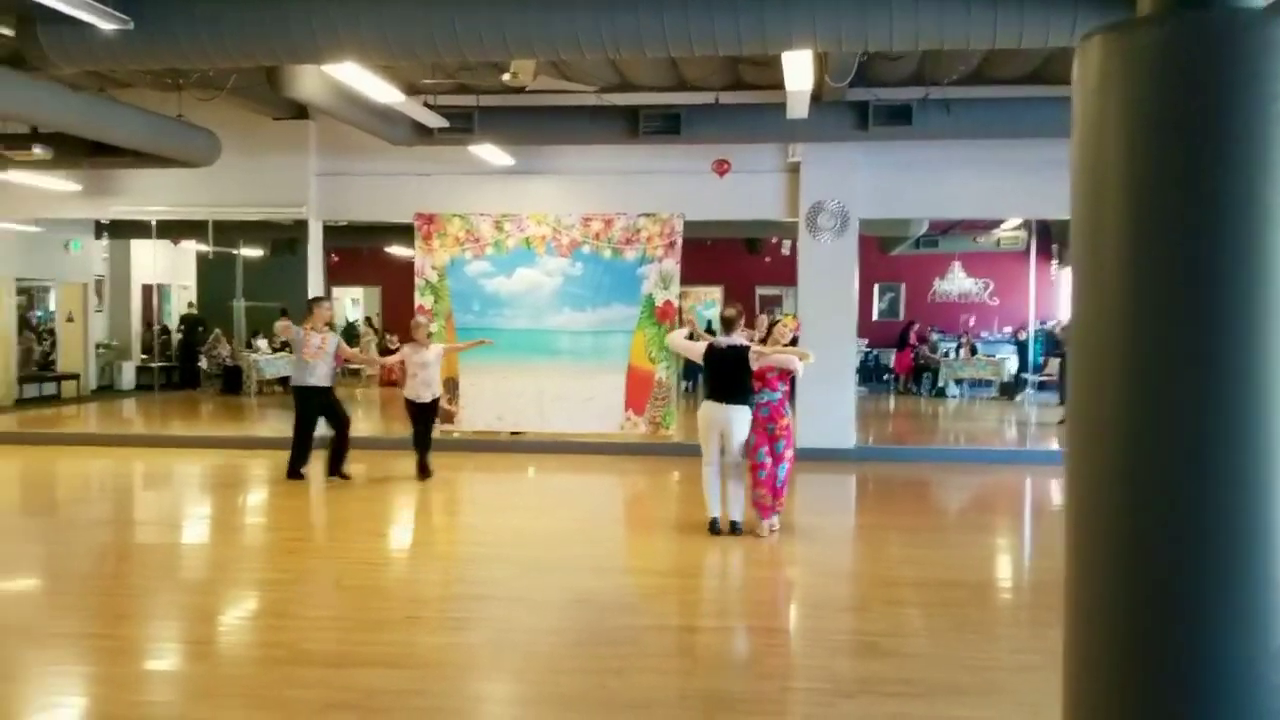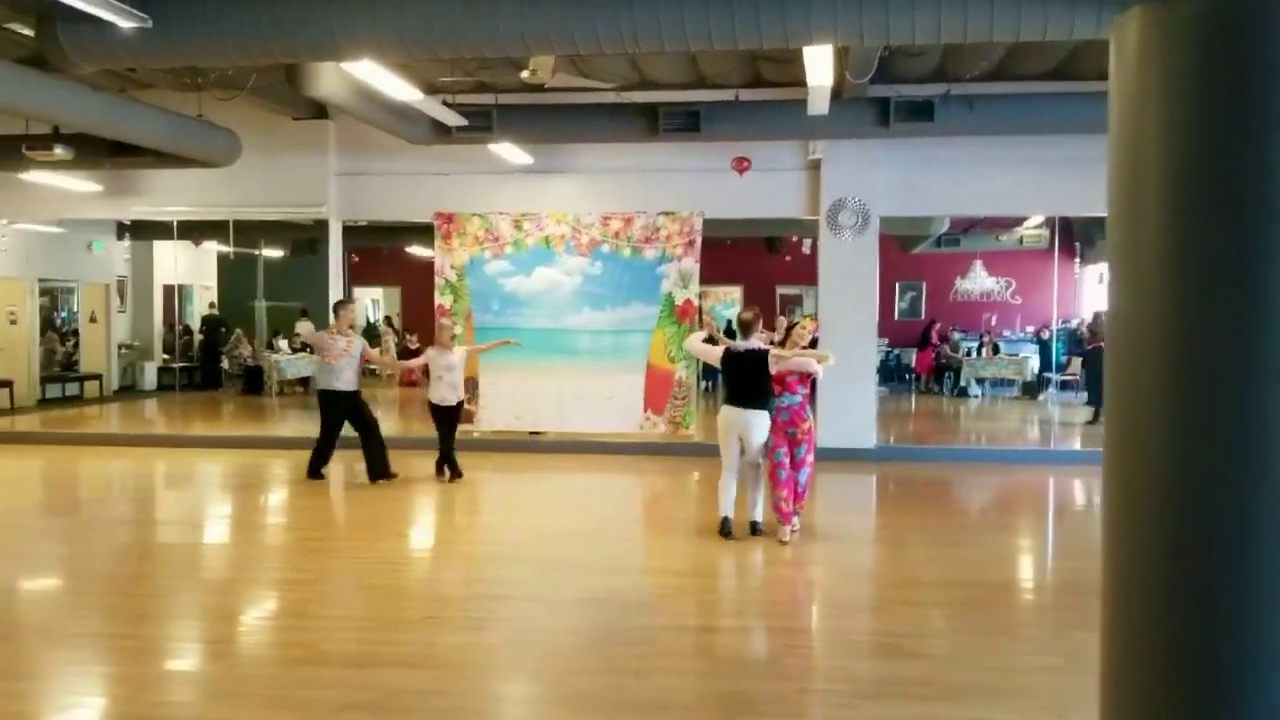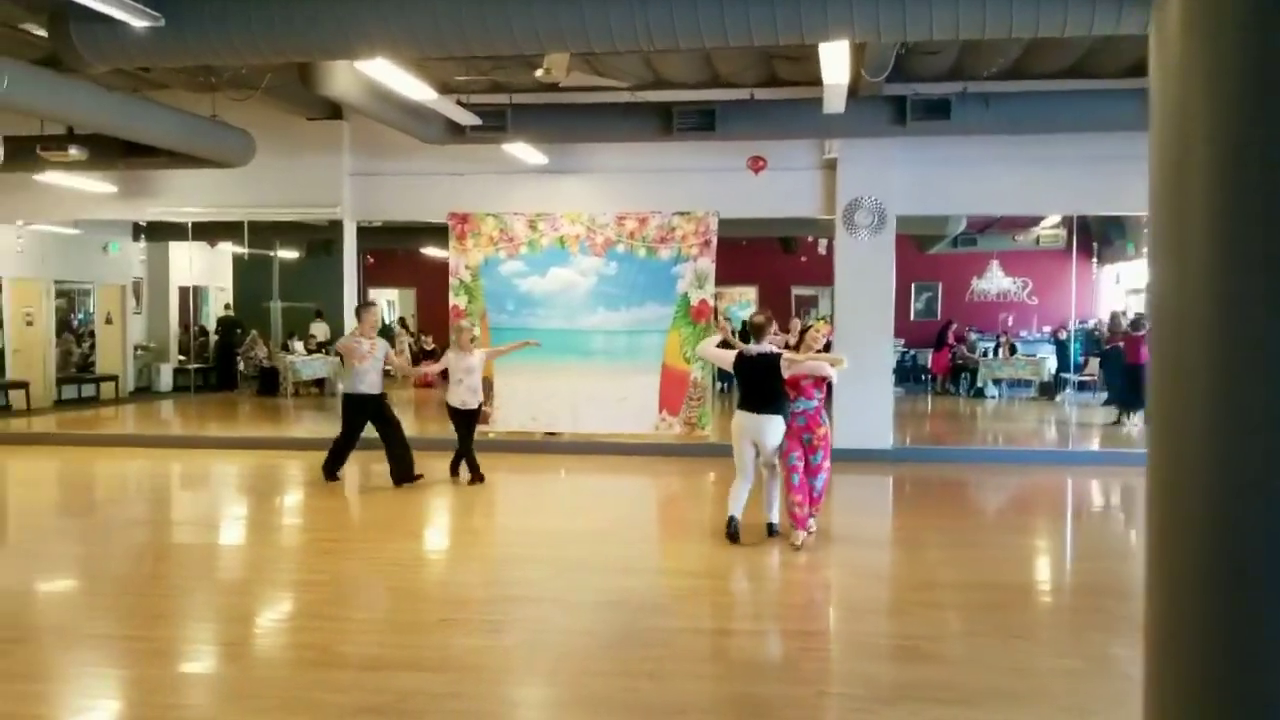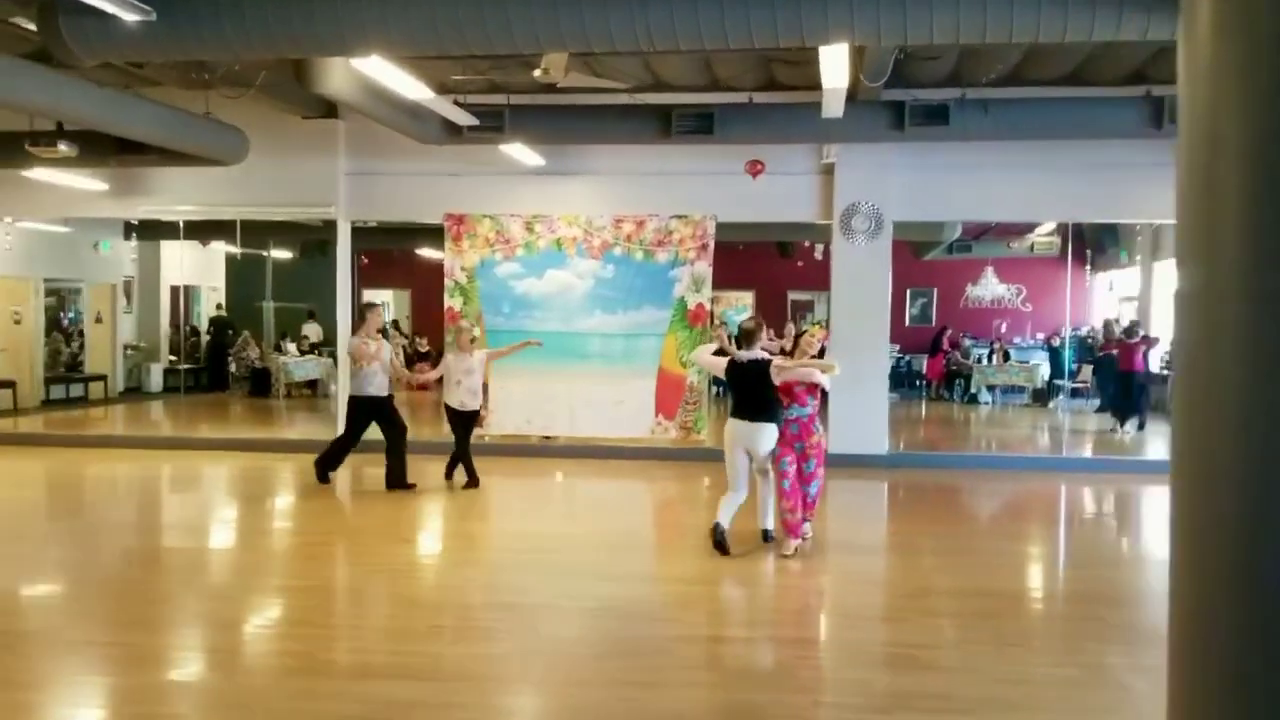
dt=0.1s
person 1, frame 1
left shoulder: (707, 349)
right shoulder: (749, 353)
left elbow: (671, 340)
right elbow: (793, 362)
left wrist: (688, 328)
right wrist: (795, 364)
left hip: (710, 410)
right hip: (738, 413)
left knee: (710, 464)
right knee: (734, 467)
left ankle: (714, 515)
right ankle: (735, 519)
person 1, frame 2
left shoulder: (725, 353)
right shoulder: (769, 356)
left elbow: (689, 344)
left wrist: (706, 331)
left hip: (729, 414)
right hip: (757, 418)
left knee: (729, 470)
right knee: (754, 467)
left ankle: (726, 515)
right ankle: (755, 520)
person 1, frame 3
left shoulder: (737, 357)
right shoulder: (782, 359)
left elbow: (701, 349)
left wrist: (720, 335)
left hip: (743, 420)
right hip: (772, 423)
left knee: (743, 477)
right knee: (771, 469)
left ankle: (734, 515)
right ankle: (772, 522)
person 1, frame 4
left shoulder: (729, 364)
right shoulder: (773, 366)
left elbow: (696, 356)
right elbow: (815, 375)
left wrist: (717, 343)
left hip: (736, 428)
right hip: (765, 430)
left knee: (736, 488)
right knee: (765, 475)
left ankle: (720, 523)
right ankle: (767, 528)
person 2, frame 1
right shoulder: (752, 351)
left elbow: (804, 357)
left wrist: (772, 352)
left hip: (779, 417)
right hip: (755, 417)
left knee: (780, 467)
right knee: (761, 464)
left ankle: (773, 512)
right ankle: (764, 516)
person 2, frame 2
left shoulder: (808, 361)
left elbow: (820, 363)
left hip: (800, 420)
right hip: (776, 421)
left knee: (801, 471)
right knee: (780, 466)
left ankle: (794, 514)
right ankle: (784, 523)
person 2, frame 3
left shoulder: (822, 365)
right shoulder: (785, 358)
left elbow: (833, 368)
left wrist: (803, 359)
left hip: (816, 425)
right hip: (790, 425)
left knee: (816, 476)
right knee: (794, 472)
left ankle: (811, 515)
right ankle: (799, 527)
person 2, frame 4
left shoulder: (817, 371)
left elbow: (826, 372)
left hip: (809, 432)
right hip: (784, 432)
left knee: (810, 483)
right knee: (785, 477)
left ankle: (806, 519)
right ankle: (792, 535)
person 3, frame 1
left shoulder: (332, 336)
right shoulder: (299, 332)
left elbow: (351, 355)
right elbow: (280, 330)
left wrist: (373, 361)
right wrist: (283, 327)
left hip: (325, 389)
right hip: (304, 389)
left knee: (342, 423)
right knee: (304, 431)
left ankle: (335, 467)
right ankle: (294, 469)
person 3, frame 2
left shoulder: (358, 340)
right shoulder: (325, 336)
left elbow: (376, 358)
right elbow: (313, 340)
left wrist: (398, 364)
right wrist: (318, 343)
left hip: (352, 393)
right hip: (330, 393)
left knee: (370, 427)
right knee: (330, 434)
left ankle: (379, 471)
right ankle: (314, 469)
person 3, frame 3
left shoulder: (381, 342)
right shoulder: (349, 340)
left elbow: (396, 364)
right elbow: (340, 347)
left wrist: (416, 371)
right wrist: (349, 351)
left hip: (376, 396)
right hip: (355, 397)
left knee: (394, 431)
right knee: (348, 436)
left ankle: (403, 473)
right ankle: (330, 468)
person 3, frame 4
left shoulder: (384, 344)
right shoulder: (356, 341)
left elbow: (396, 368)
right elbow: (360, 352)
right wrist: (370, 355)
left hip: (383, 398)
right hip: (361, 399)
left knee: (398, 434)
right knee: (350, 438)
left ankle: (396, 480)
right ankle: (323, 466)
person 4, frame 1
left shoulder: (438, 349)
right shoulder: (407, 349)
left elbow: (461, 346)
right elbow: (393, 359)
left wrist: (481, 341)
right wrist: (378, 361)
left hip: (433, 397)
right hip: (413, 397)
left knee: (426, 433)
right knee: (418, 432)
left ankle: (422, 466)
right ankle: (424, 467)
person 4, frame 2
left shoulder: (461, 351)
right shoulder: (431, 352)
left elbow: (485, 347)
right elbow: (417, 362)
left wrist: (506, 342)
right wrist: (401, 365)
left hip: (456, 400)
right hip: (437, 401)
left knee: (449, 436)
right knee: (444, 435)
left ankle: (440, 465)
right ankle: (454, 470)
person 4, frame 3
left shoulder: (480, 354)
right shoulder: (450, 355)
left elbow: (504, 350)
right elbow: (436, 367)
left wrist: (526, 343)
right wrist: (419, 371)
left hip: (474, 404)
right hip: (455, 404)
left knee: (467, 439)
right knee: (464, 439)
left ankle: (454, 466)
right ankle: (476, 473)
person 4, frame 4
left shoulder: (481, 355)
right shoulder: (450, 356)
left elbow: (505, 351)
right elbow: (436, 373)
left wrist: (527, 343)
right wrist: (420, 377)
left hip: (474, 406)
right hip: (454, 405)
left knee: (464, 442)
right knee: (461, 442)
left ankle: (450, 468)
right ankle: (472, 477)
